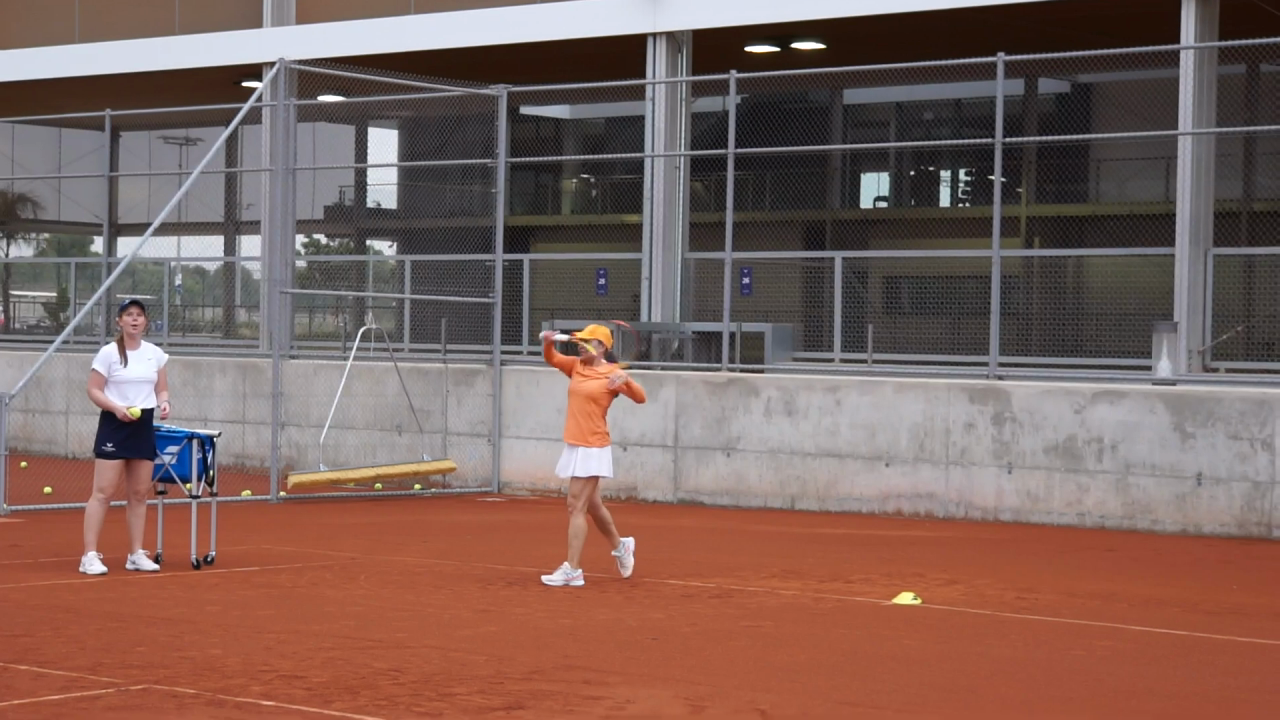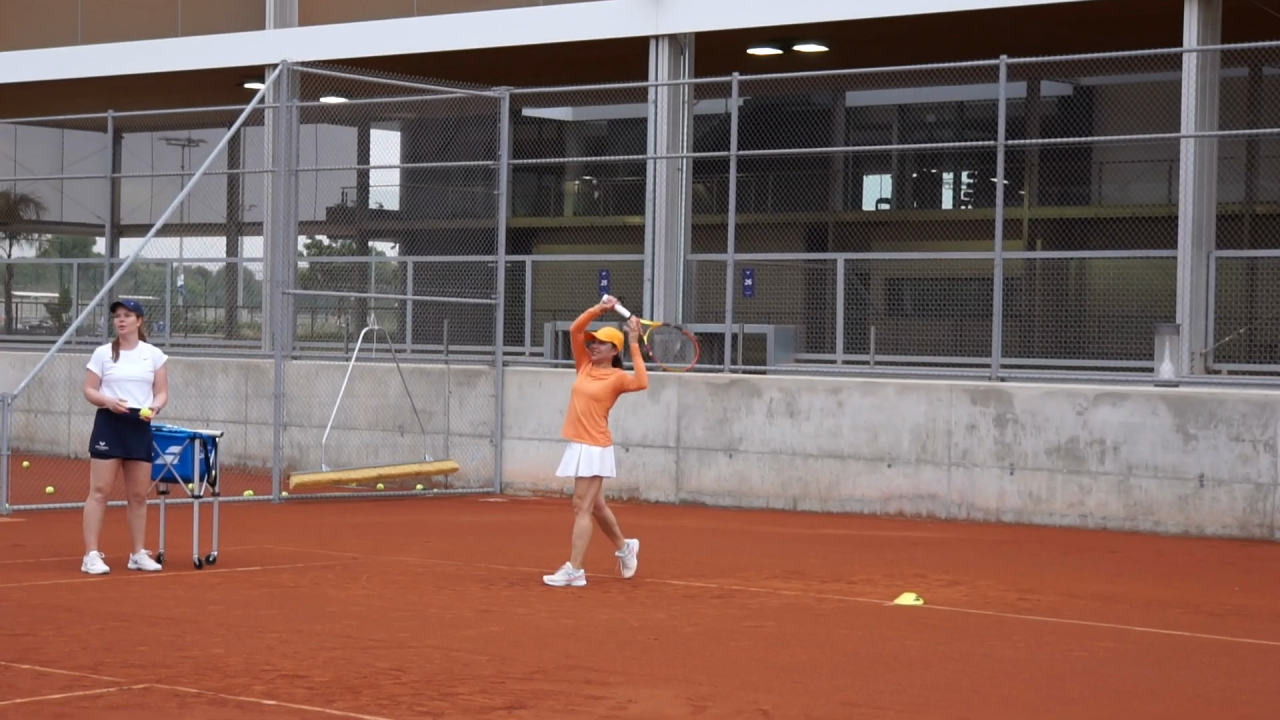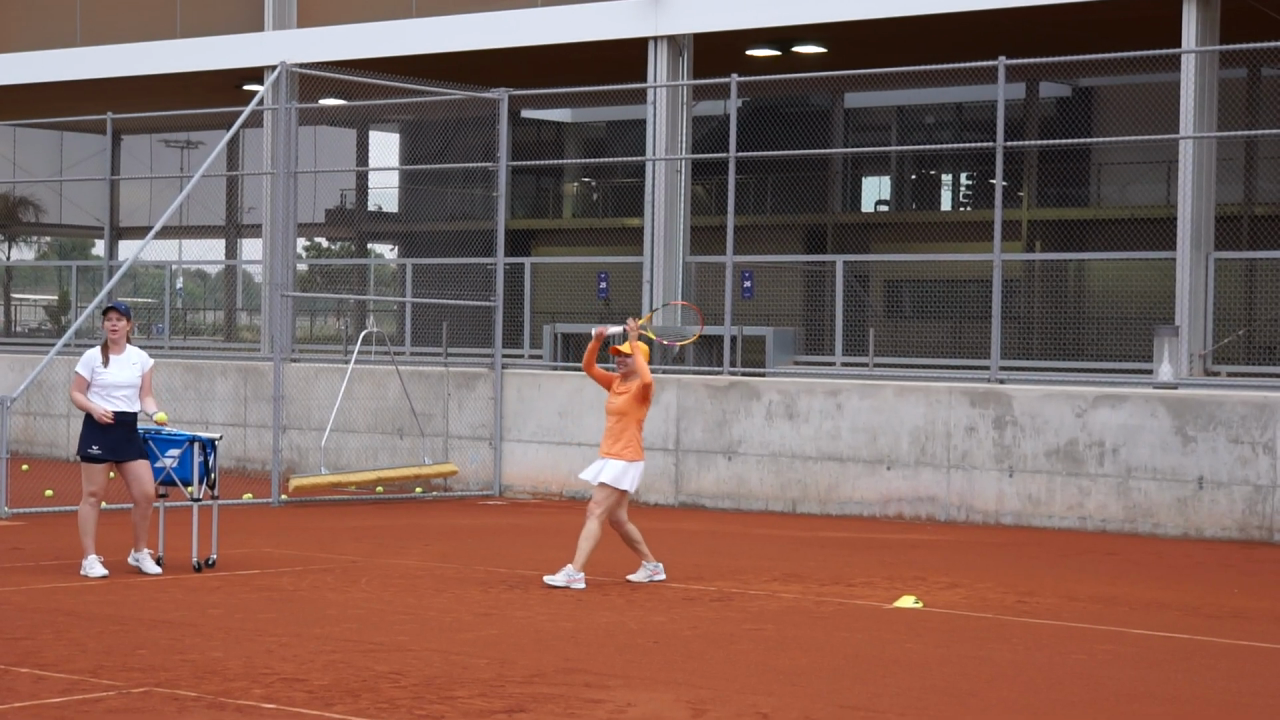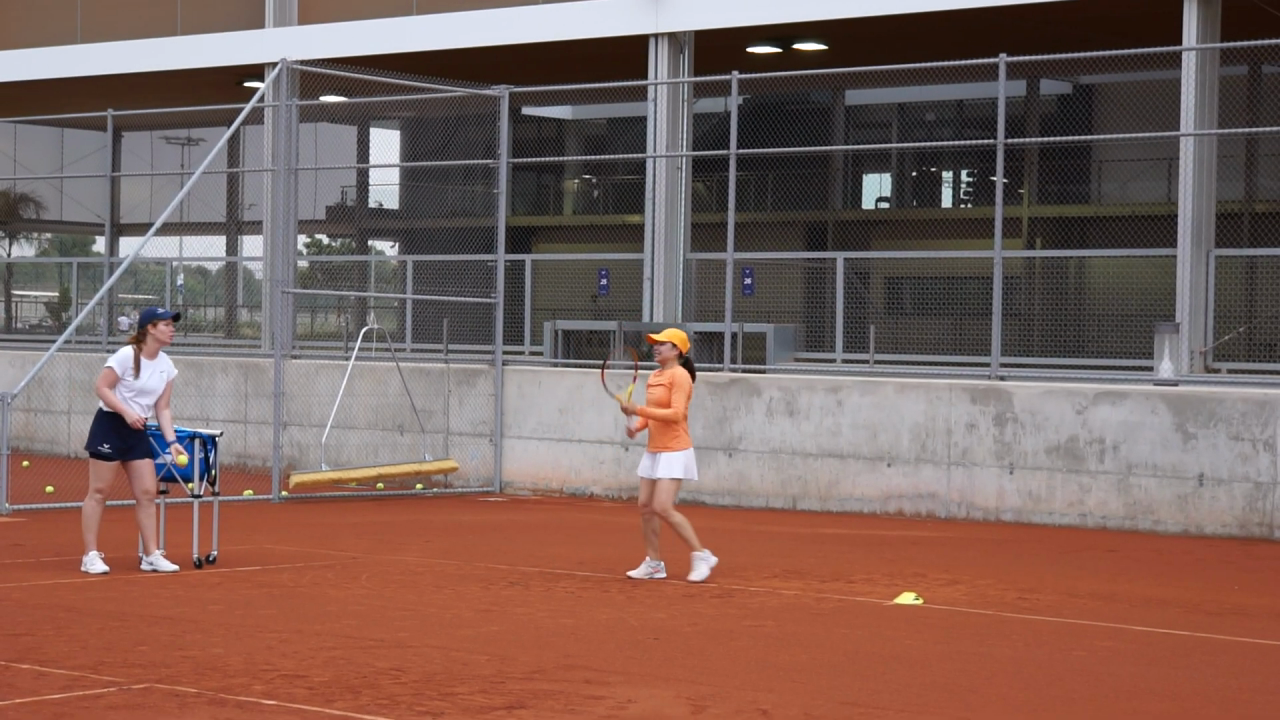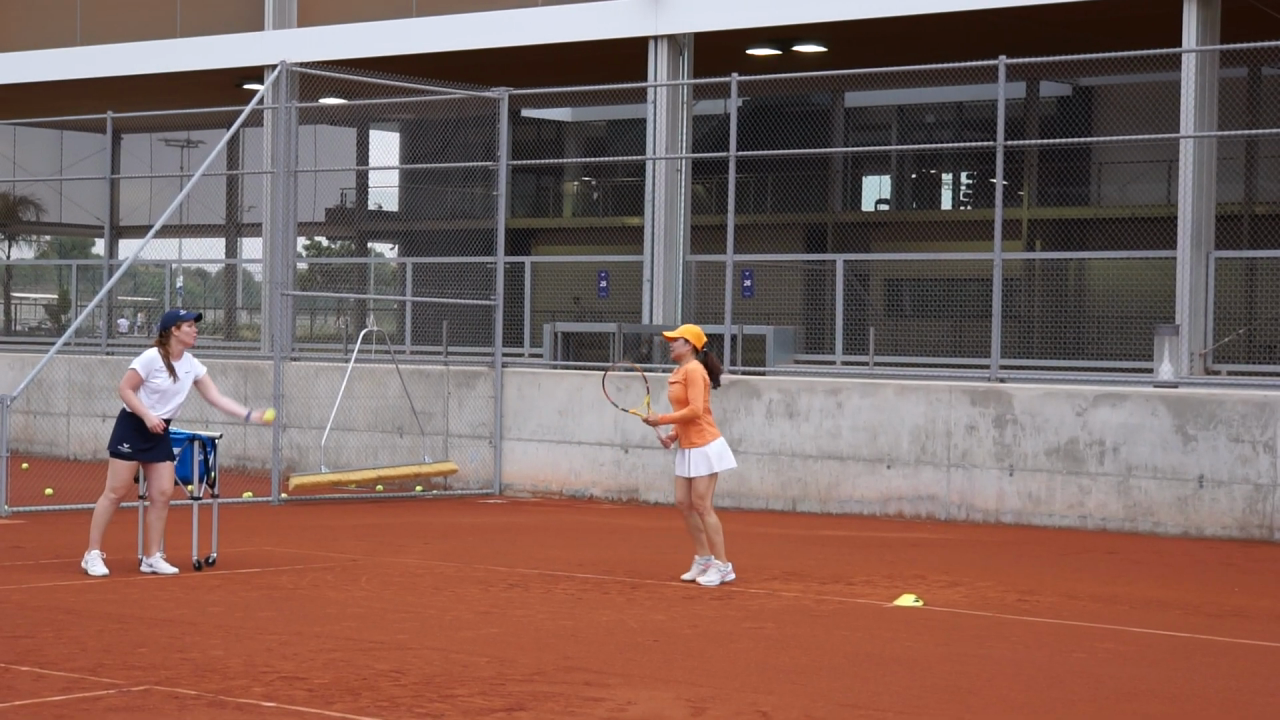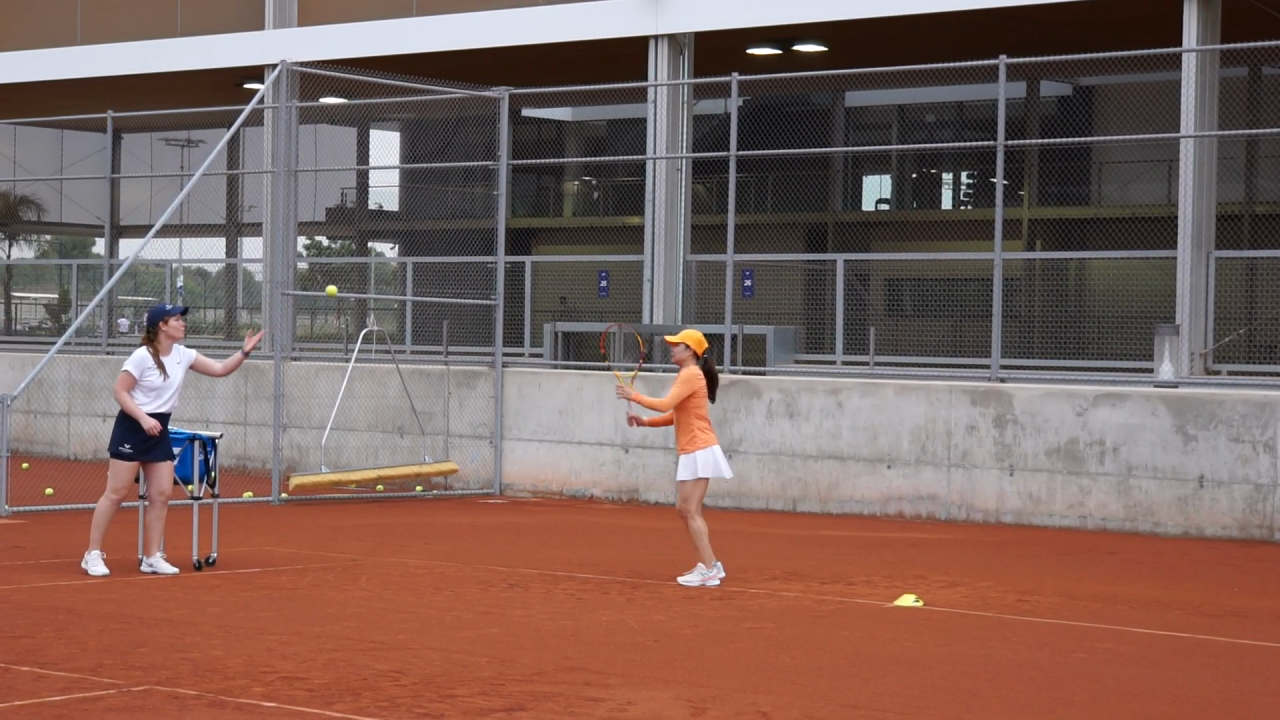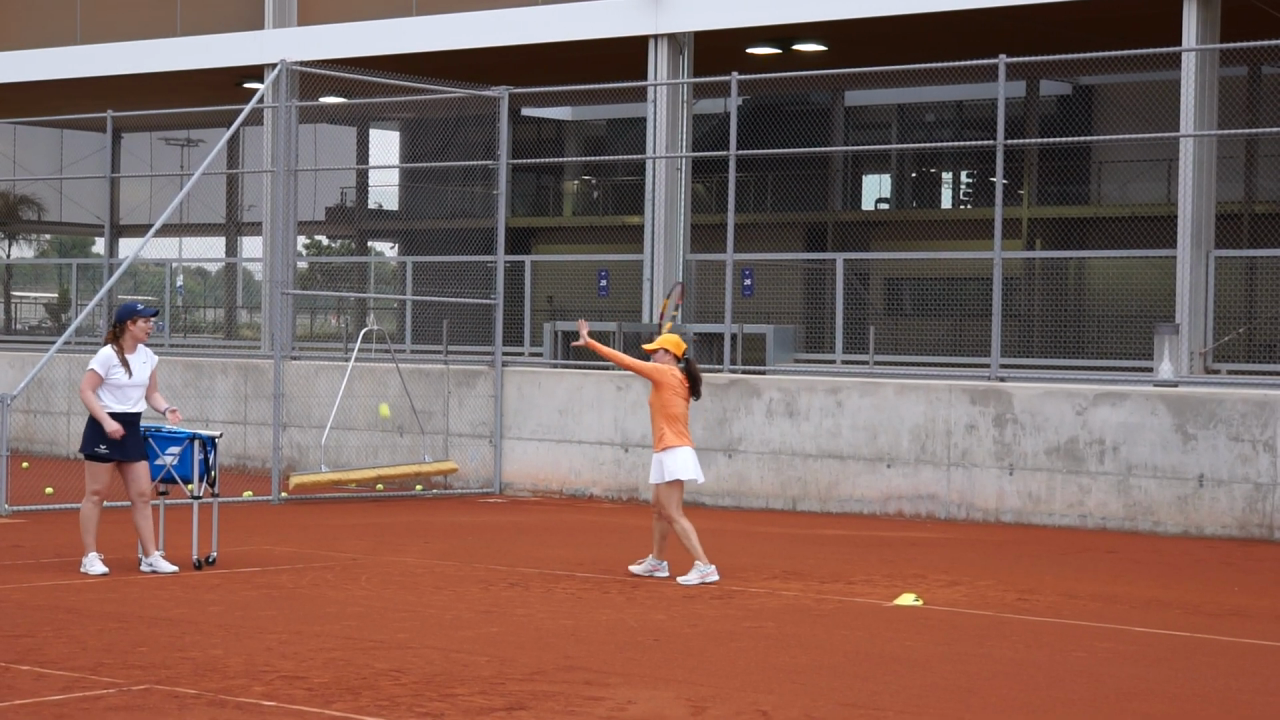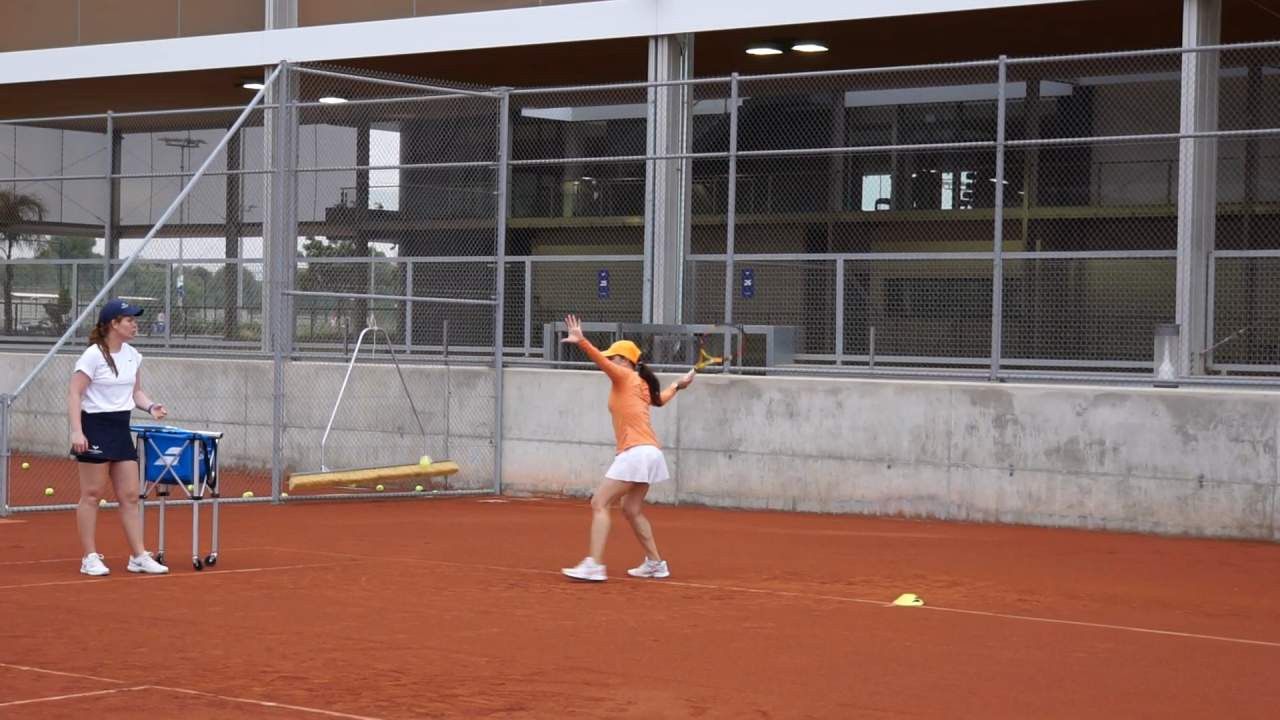
dt=0.4s
person 1, frame 1
left shoulder: (156, 354)
right shoulder: (108, 353)
left elbow: (161, 389)
right elbow: (93, 390)
left wrist: (164, 403)
right wrist: (116, 407)
left hip: (144, 428)
right hip: (115, 426)
left knee: (139, 494)
right knee: (103, 492)
left ankle: (136, 555)
right ankle: (90, 556)
person 1, frame 2
left shoulder: (154, 355)
right shoulder: (103, 353)
left elbow: (161, 393)
right elbow: (88, 390)
left wrist: (155, 407)
right wrist: (108, 401)
left hip: (140, 428)
right hip: (109, 425)
left knee: (138, 496)
right knee: (100, 492)
left ankle: (138, 555)
right ankle: (91, 555)
person 1, frame 3
left shoulder: (141, 358)
right shoulder: (92, 357)
left elbow: (146, 396)
right elbow: (75, 393)
left wrist: (156, 414)
right wrist: (93, 409)
left hip: (128, 430)
right hip: (98, 429)
left knee: (146, 494)
right knee: (93, 495)
left ankle: (140, 552)
right ankle: (90, 559)
person 1, frame 4
left shoulder: (167, 365)
right shoulder: (126, 355)
left elbow: (162, 408)
right elbow: (102, 388)
left wrist: (172, 441)
right wrist: (126, 412)
left hip: (138, 433)
right hip: (110, 427)
left knee: (147, 493)
right knee: (99, 492)
left ankle: (151, 555)
right ankle: (91, 555)
person 1, frame 5
left shoulder: (192, 364)
right shoulder: (151, 357)
left elbow: (217, 398)
right elbow: (124, 389)
left wrist: (248, 414)
right wrist: (147, 415)
left hip: (161, 434)
right hip: (133, 428)
left knee: (162, 495)
right knee: (114, 492)
left ankle: (151, 558)
right ankle: (92, 554)
person 1, frame 6
left shoulder: (183, 355)
right shoulder: (142, 356)
left elbow: (220, 369)
right elbow: (119, 391)
left wrist: (245, 351)
right wrist: (143, 418)
left hip: (159, 431)
right hip: (132, 428)
left knee: (161, 495)
right knee: (116, 493)
left ankle: (152, 557)
right ankle: (93, 555)
person 1, frame 7
left shoulder: (148, 357)
right shoulder: (107, 355)
left elbow: (151, 394)
right elbow: (86, 391)
left wrist: (167, 410)
right wrist: (106, 421)
left hip: (131, 430)
right hip: (104, 430)
left knee: (143, 494)
right knee: (97, 494)
left ankle: (151, 557)
right ankle: (91, 556)
person 1, frame 8
left shoulder: (132, 355)
right shoulder: (93, 355)
right elbow: (74, 394)
left wrist: (150, 406)
right wrist: (76, 431)
left hip: (121, 429)
right hip: (95, 428)
left knee: (130, 496)
right knee: (92, 495)
left ankle: (139, 557)
right ankle: (90, 557)
person 2, frame 1
left shoulder: (613, 373)
right shoulder: (576, 366)
left elbow: (641, 398)
right elbow: (552, 358)
left wrist: (625, 381)
right wrist: (547, 342)
left hip: (592, 447)
right hip: (574, 446)
left knee: (576, 506)
right knee: (591, 503)
left ankle: (572, 570)
right ankle: (620, 546)
person 2, frame 2
left shoulder: (617, 377)
right shoulder: (584, 365)
left elbow: (642, 384)
right elbow: (575, 330)
left wrist: (634, 344)
right wrist: (599, 309)
left hip: (594, 447)
right hip: (578, 445)
left knee: (581, 508)
right knee: (595, 505)
left ankle: (574, 570)
right ankle: (624, 547)
person 2, frame 3
left shoulder: (642, 389)
right shoulder: (615, 382)
left elbow: (647, 379)
right elbow: (588, 366)
left wrist: (634, 342)
right wrist: (596, 340)
left hip: (625, 461)
right hip: (610, 459)
left knee: (594, 513)
right knee: (618, 519)
left ankle: (574, 572)
right ankle: (651, 565)
person 2, frame 4
left shoulder: (680, 376)
right shoulder: (654, 376)
left elbow: (675, 414)
left wrist: (639, 409)
right wrist: (636, 426)
left hip: (675, 452)
right hip: (654, 452)
left knee: (663, 508)
right knee: (645, 506)
left ankle: (702, 555)
right ankle: (654, 563)
person 2, frame 5
left shoulder: (694, 370)
right shoulder: (678, 372)
left elbow: (695, 411)
left wrist: (661, 420)
right wrist: (674, 434)
left hip: (703, 447)
right hip: (687, 448)
left knee: (701, 506)
right knee: (684, 504)
left ankle: (722, 565)
right ankle: (705, 559)
person 2, frame 6
left shoulder: (691, 375)
right shoulder: (687, 376)
left elbow: (665, 405)
right elbow: (675, 415)
left wrist: (634, 395)
right wrist: (645, 421)
left hip: (699, 451)
right hip: (691, 452)
left knee: (691, 511)
right knee: (686, 510)
left ankle: (708, 570)
right ankle: (711, 565)
person 2, frame 7
left shoulder: (665, 372)
right shoulder: (678, 379)
left elbow: (625, 361)
left wrist: (589, 342)
left hip: (672, 453)
right hip: (673, 452)
left knee: (672, 514)
right knee: (659, 508)
left ankle: (704, 566)
right ankle: (656, 561)
person 2, frame 8
left shoulder: (624, 376)
right shoulder: (641, 385)
left elbow: (601, 360)
right elbow: (660, 397)
left wrist: (581, 341)
right wrist: (678, 385)
left hip: (635, 453)
right hip: (647, 453)
left knee: (599, 504)
right knee: (631, 510)
left ankle: (594, 564)
right ankle: (655, 563)
